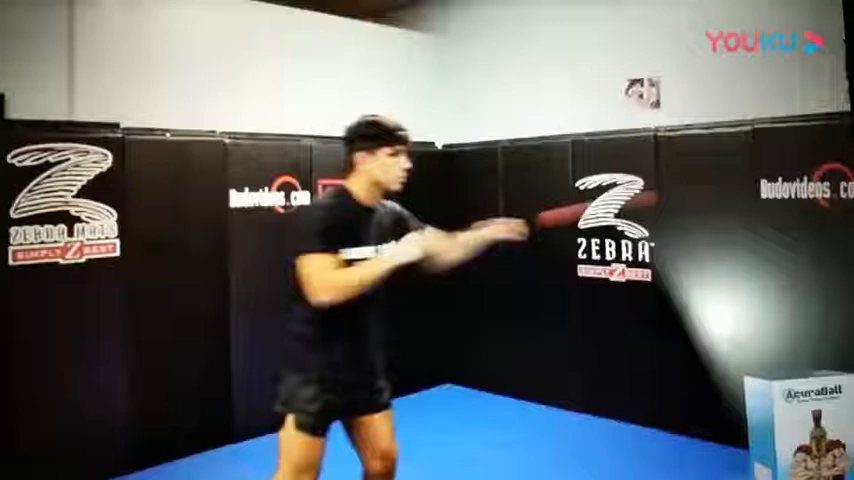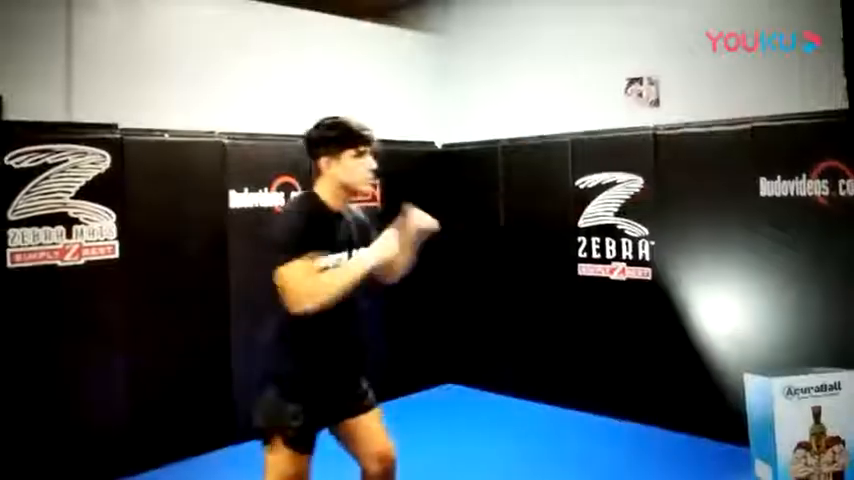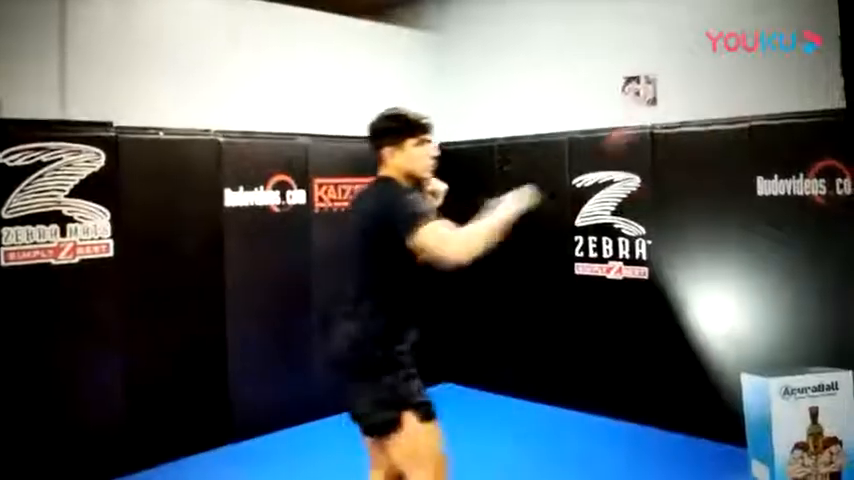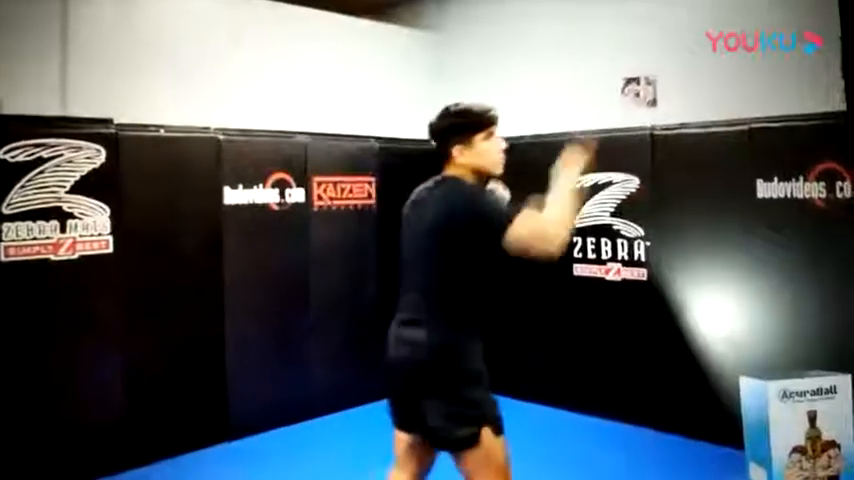
dt=0.5s
person 1, frame 1
left shoulder: (391, 216)
right shoulder: (324, 214)
left elbow: (441, 253)
right elbow: (323, 289)
left wrist: (486, 234)
right wrist: (394, 257)
left hip: (362, 360)
right hip: (315, 363)
person 1, frame 2
left shoulder: (355, 220)
right shoulder: (286, 225)
left elbow: (388, 275)
right elbow: (304, 297)
left wrist: (410, 236)
right wrist: (372, 255)
left hip: (345, 372)
right hip: (299, 376)
person 1, frame 3
left shoulder: (376, 200)
right shoulder: (396, 201)
right elbow: (455, 251)
left wrist: (430, 209)
right wrist: (506, 209)
left hip: (373, 349)
right hip: (379, 353)
person 1, frame 4
left shoulder: (424, 198)
right shoulder: (470, 202)
right elbow: (549, 239)
right wrist: (567, 177)
left hip: (409, 352)
right hip: (447, 361)
